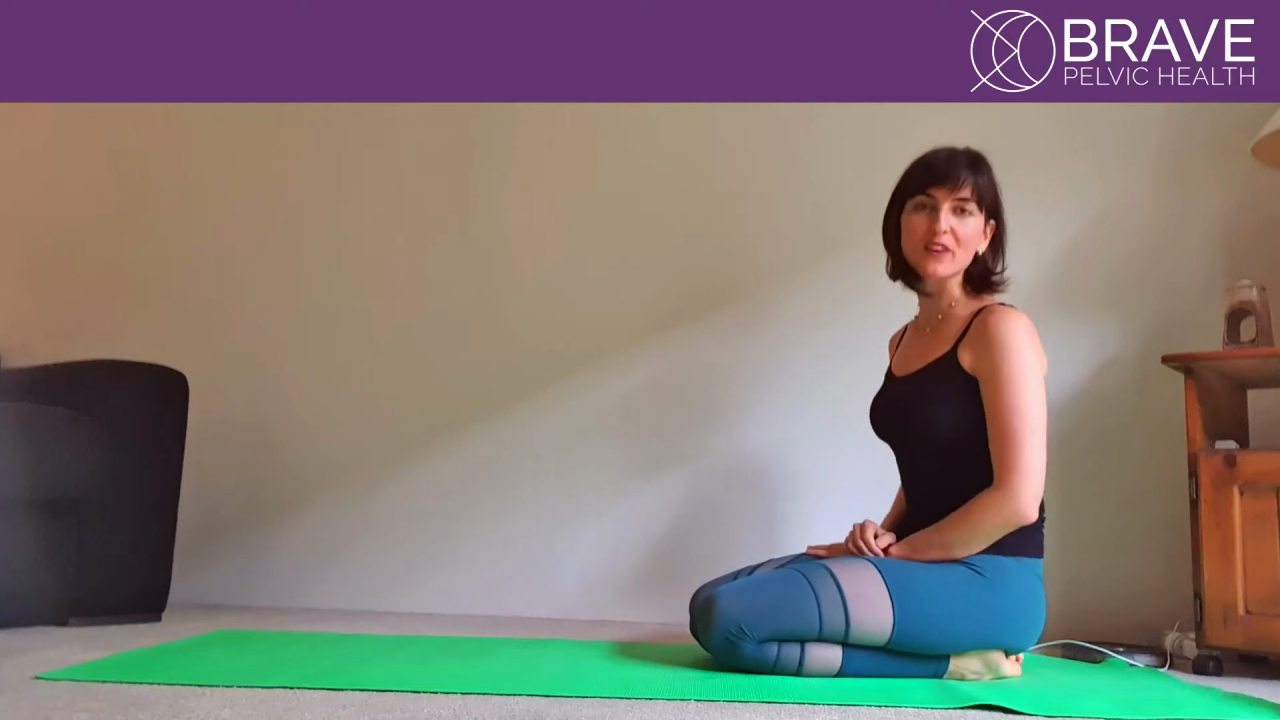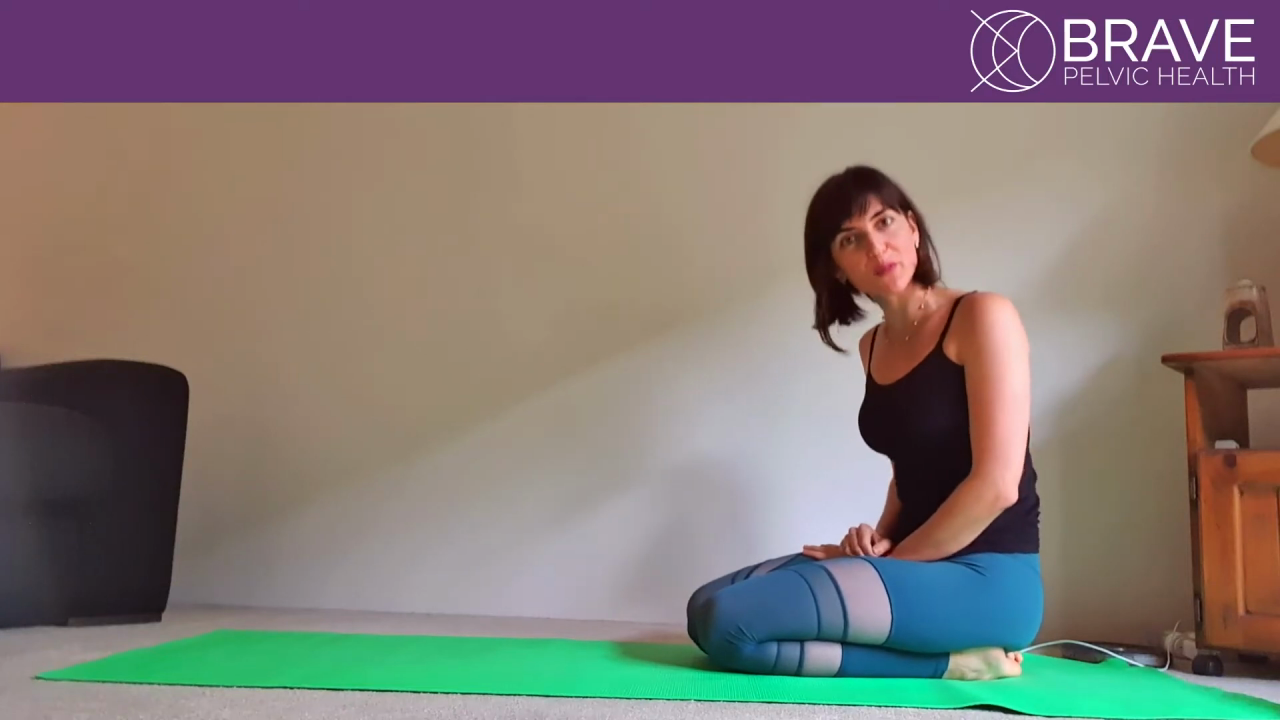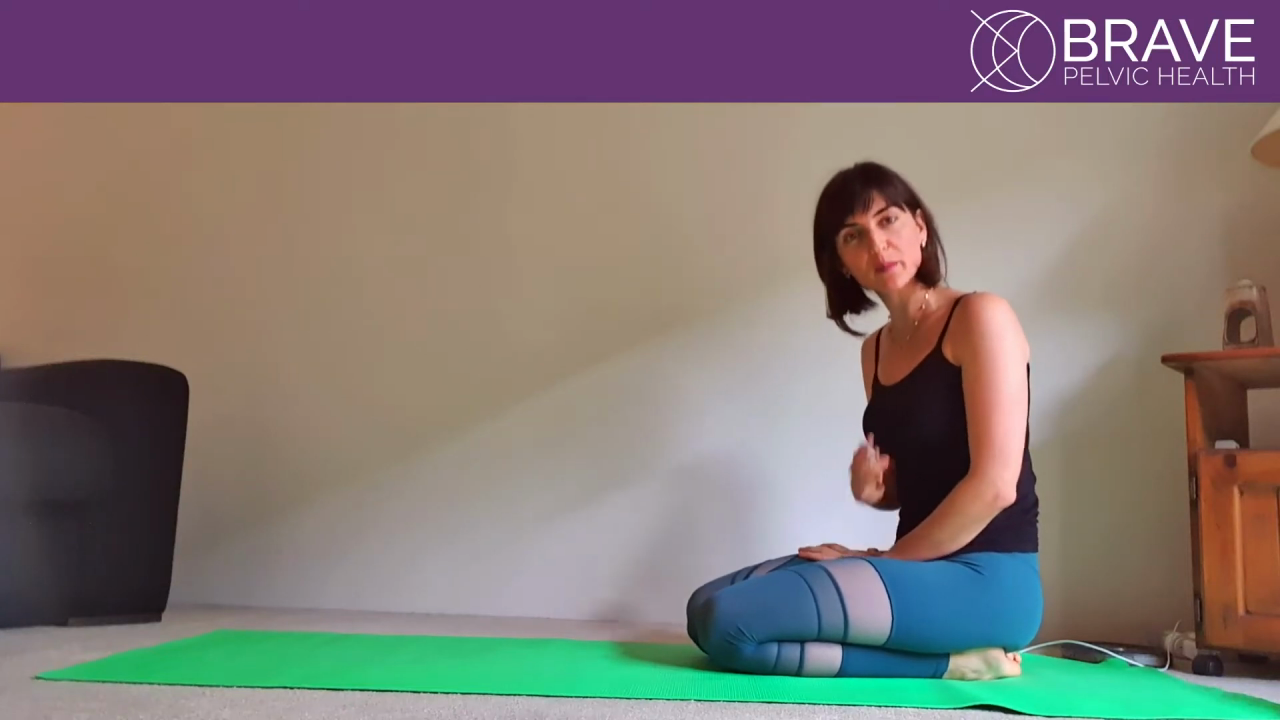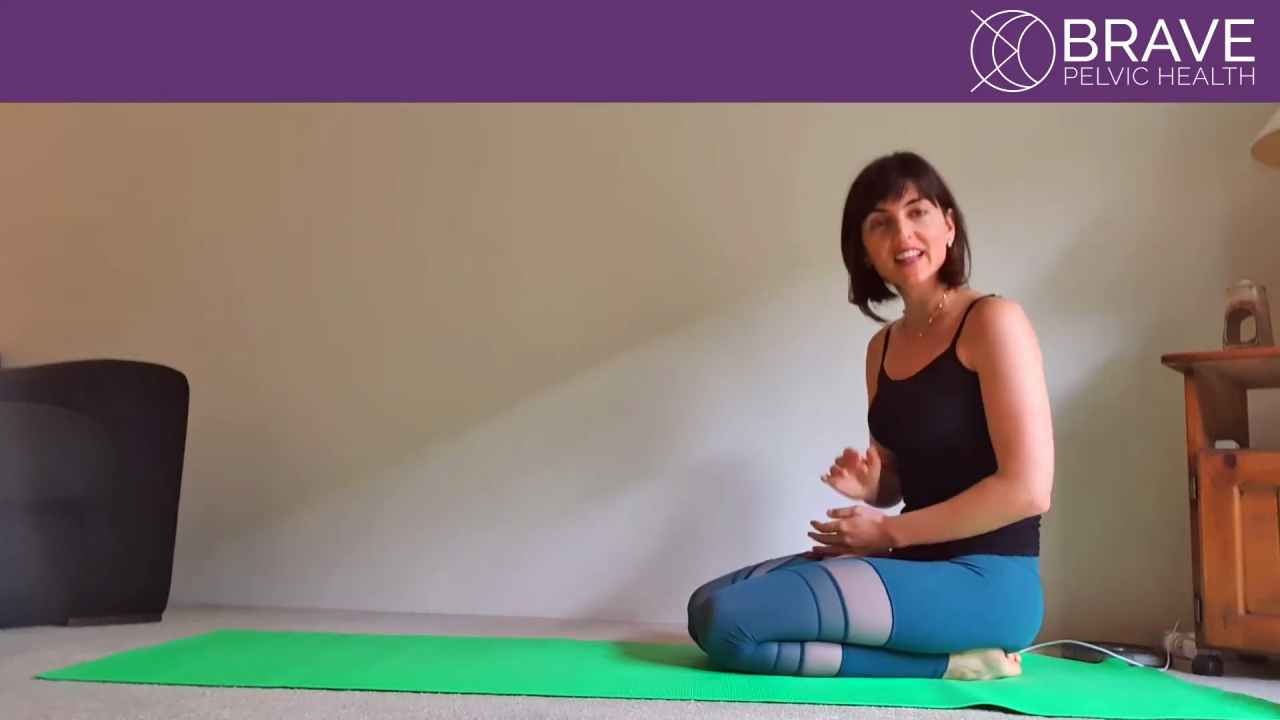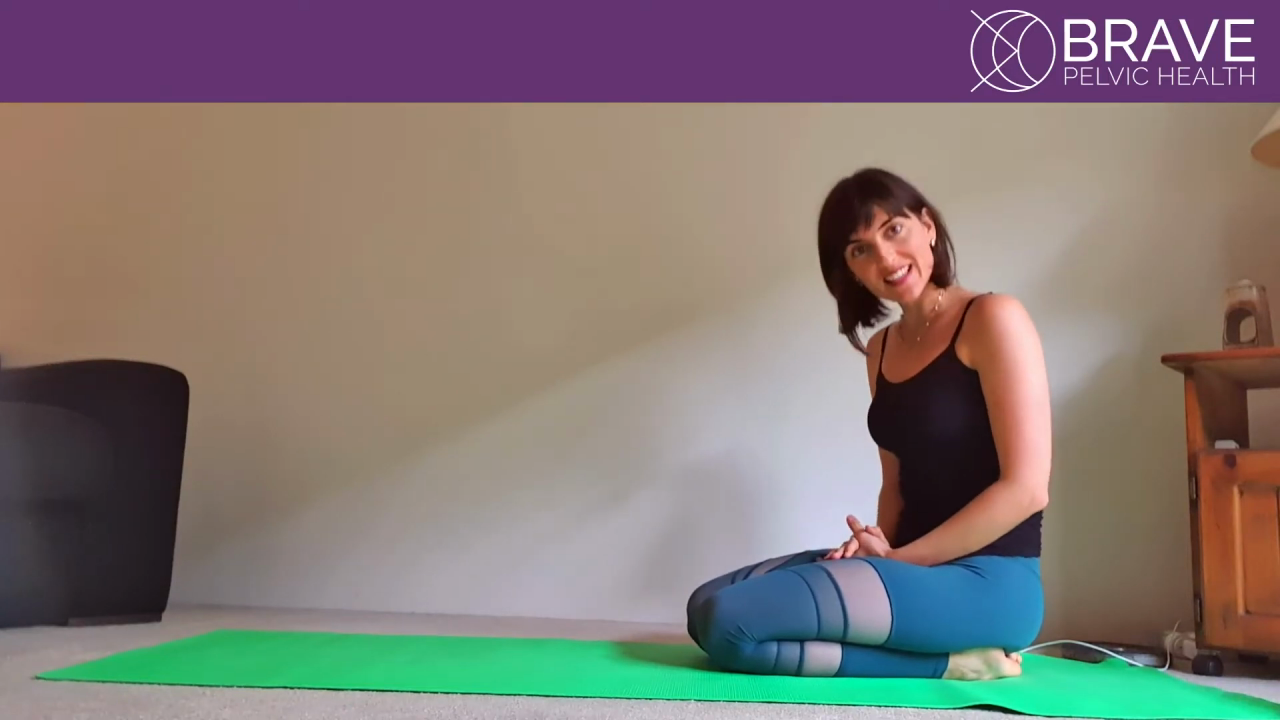
dt=1s
person 1, frame 1
left shoulder: (1000, 329)
right shoulder: (902, 342)
left elbow: (1017, 501)
left wrist: (898, 552)
right wrist: (884, 535)
left hip: (988, 584)
right hip: (924, 566)
left knee: (732, 620)
right knee: (712, 606)
left ankle: (954, 658)
person 1, frame 2
left shoulder: (983, 317)
right shoulder: (873, 347)
left elbow: (996, 485)
left wrist: (894, 560)
right wrist: (881, 540)
left hip: (985, 581)
right hip: (922, 564)
left knee: (730, 622)
right knee: (708, 610)
left ankle: (951, 660)
person 1, frame 3
left shoulder: (980, 317)
right shoulder: (875, 348)
left elbow: (994, 485)
left wrist: (889, 561)
right wrist: (869, 485)
left hip: (984, 582)
right hip: (922, 569)
left knee: (731, 622)
right knee: (708, 607)
left ankle: (955, 658)
person 1, frame 4
left shoulder: (994, 321)
right shoulder: (882, 346)
left elbow: (1027, 489)
left wrist: (891, 532)
right wrist: (868, 483)
left hip: (986, 584)
right hip: (918, 567)
left knee: (731, 623)
right knee: (709, 607)
left ankle: (953, 656)
person 1, frame 5
left shoulder: (993, 319)
right shoulder: (881, 349)
left elbow: (1026, 488)
left wrist: (898, 559)
right wrist: (878, 547)
left hip: (985, 583)
right hip: (918, 568)
left knee: (731, 622)
right knee: (709, 607)
left ankle: (951, 658)
